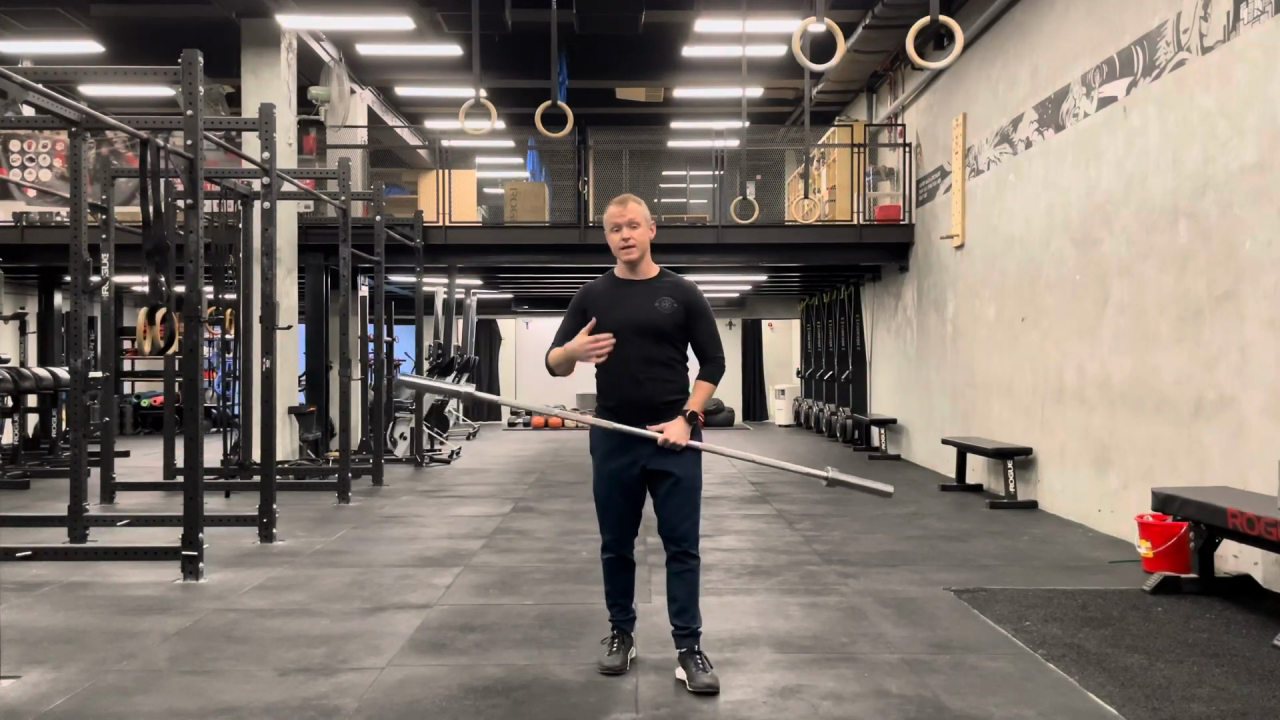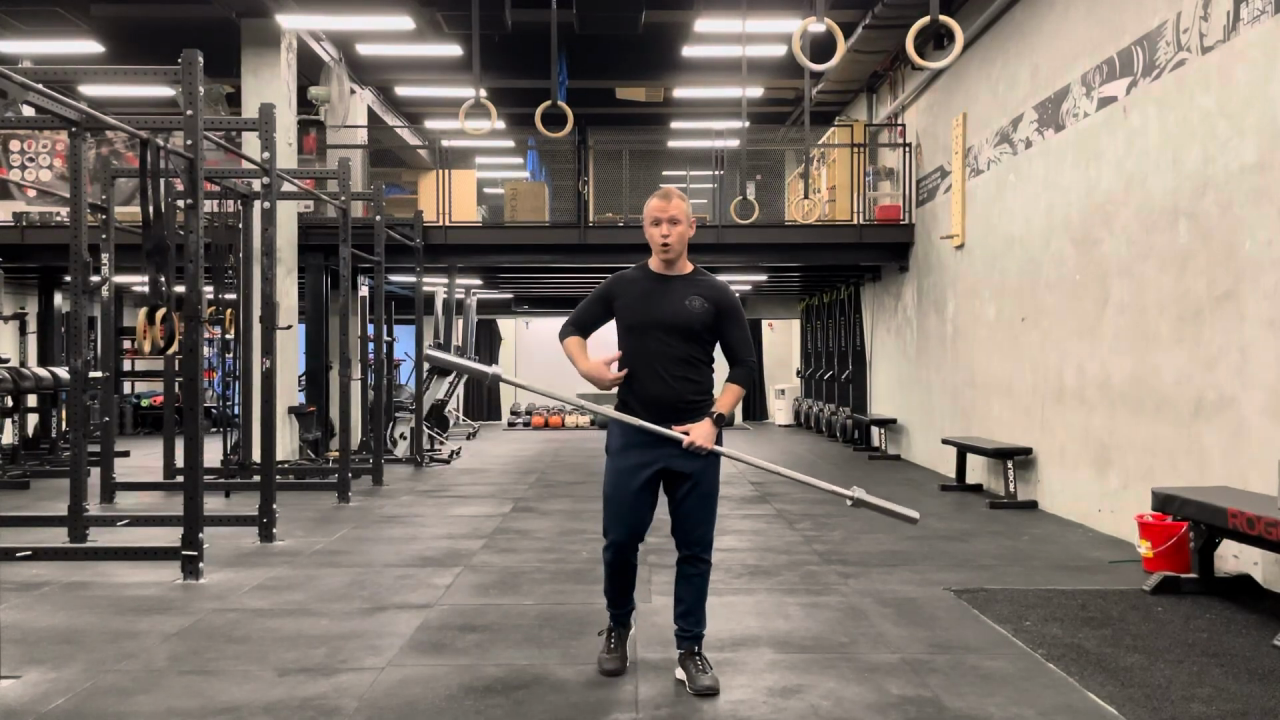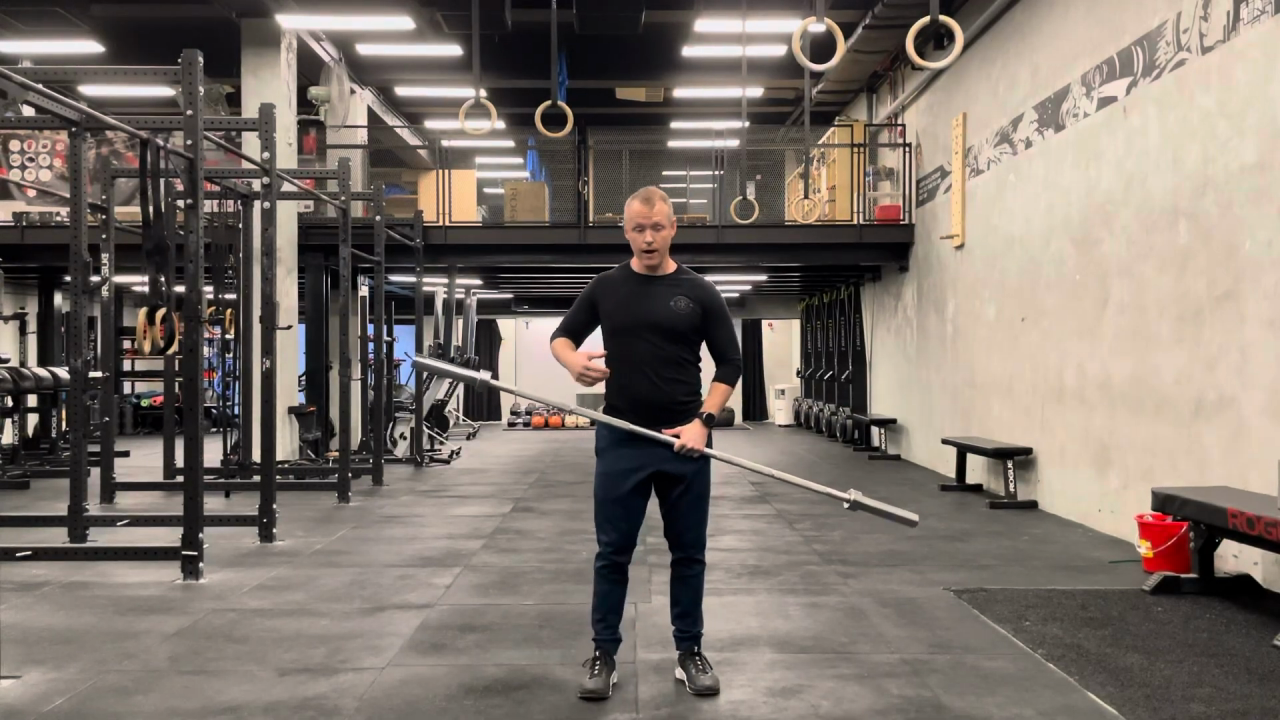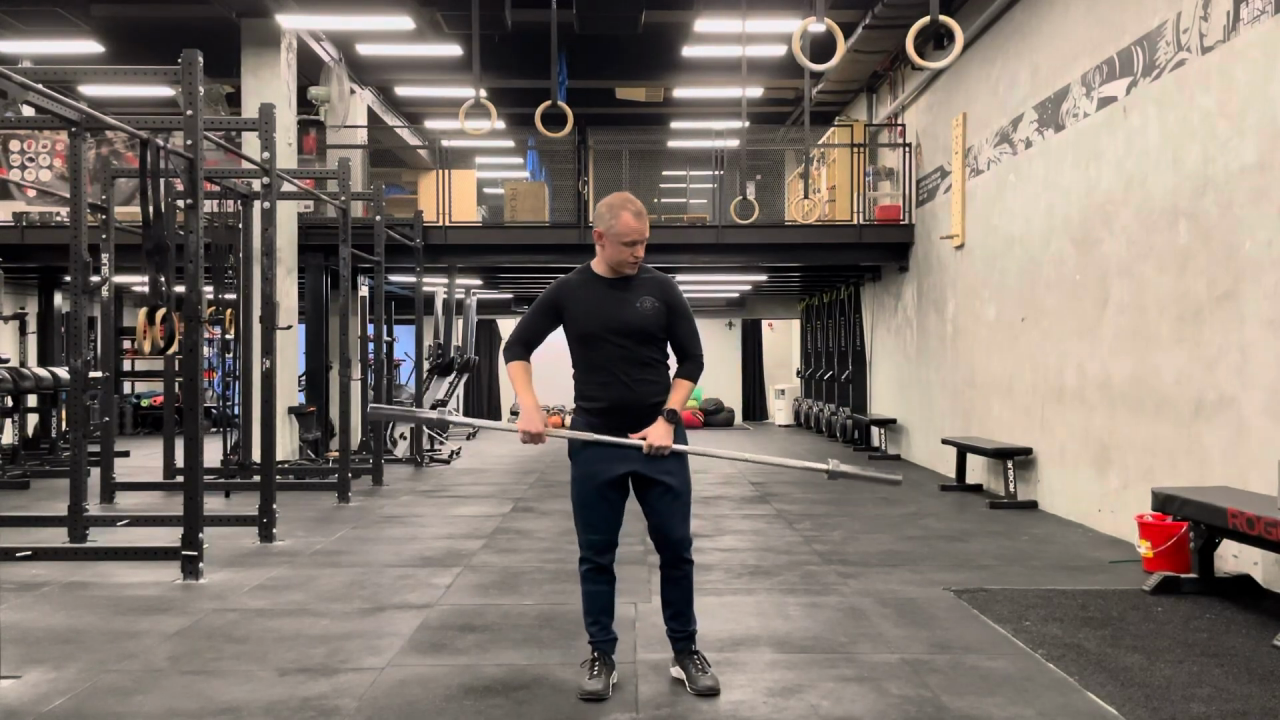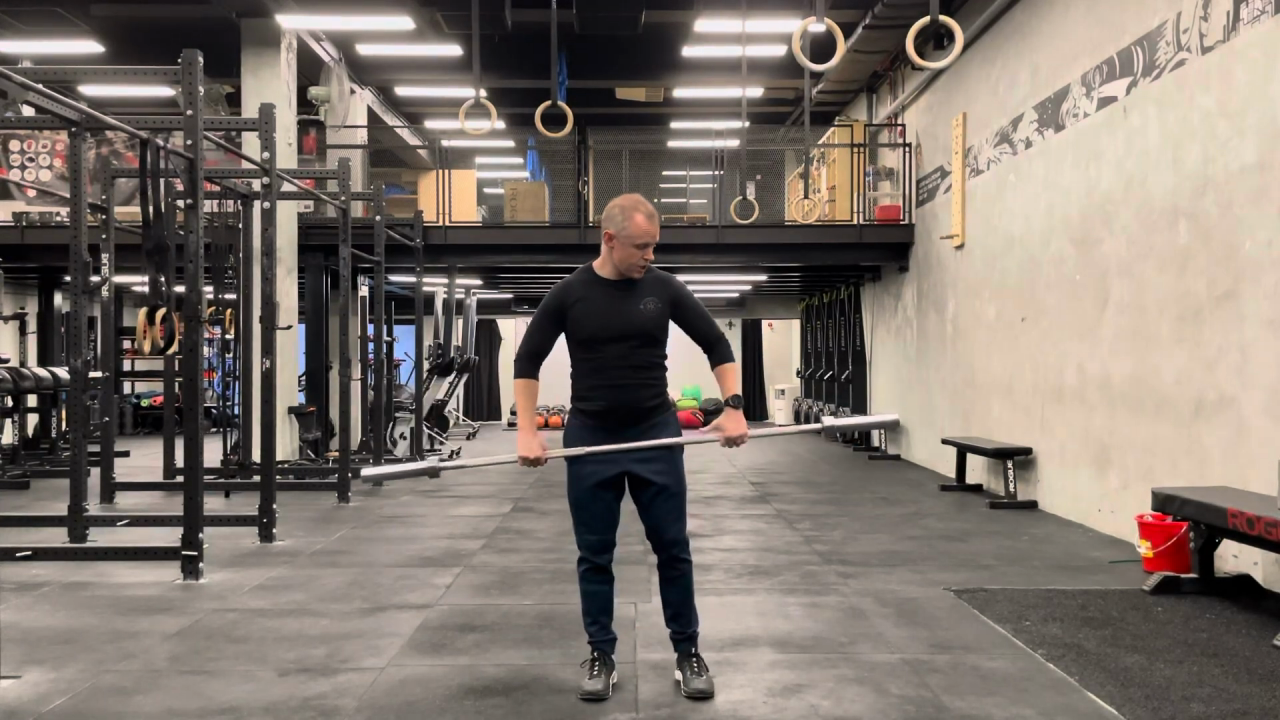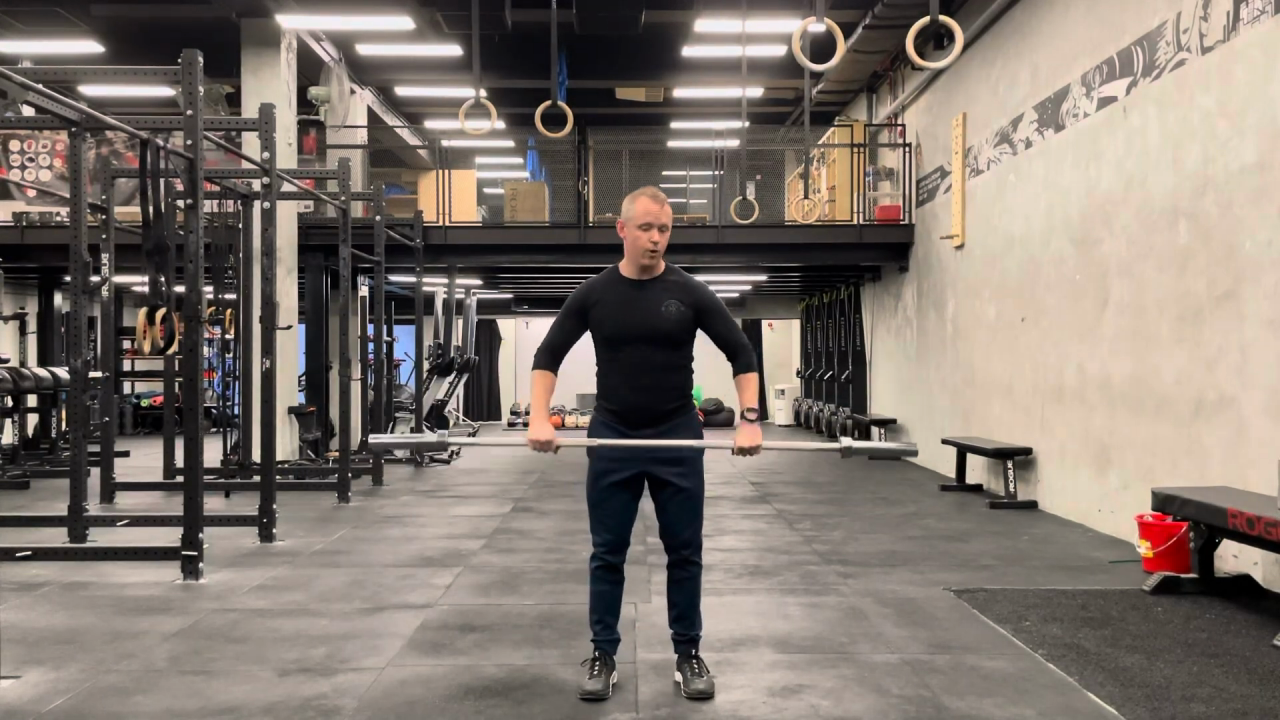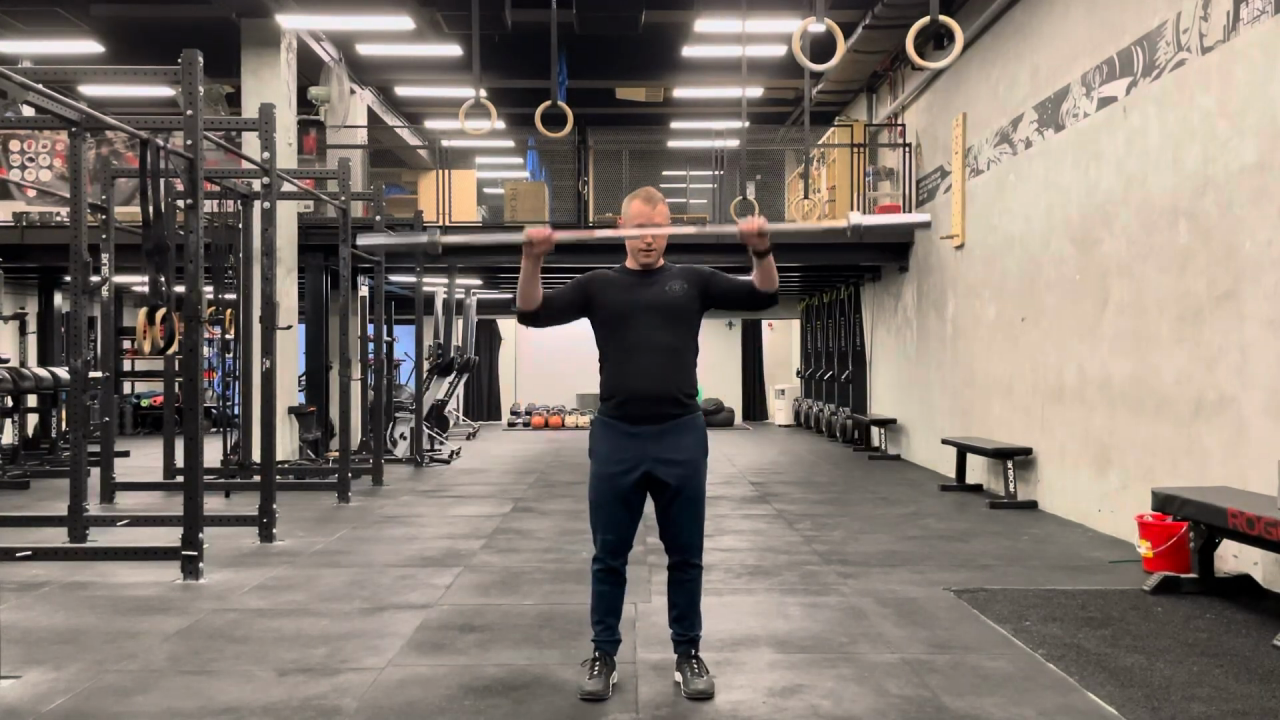
dt=0.4s
person 1, frame 1
left shoulder: (683, 293)
right shoulder: (592, 296)
left elbow: (713, 362)
right elbow: (554, 361)
left wrist: (687, 418)
right wrist: (572, 351)
left hip: (674, 437)
right hip: (613, 437)
left knee: (682, 545)
right knee: (616, 544)
left ankle: (688, 648)
right ankle: (621, 633)
person 1, frame 2
left shoulder: (715, 294)
right shoulder: (622, 286)
left elbow: (744, 365)
right elbow: (571, 330)
left wrist: (714, 419)
right wrist: (586, 367)
left hip: (694, 438)
right hip: (631, 435)
left knee: (695, 550)
right knee: (620, 542)
left ankle: (690, 650)
right ankle: (618, 626)
person 1, frame 3
left shoulder: (699, 292)
right shoulder: (605, 288)
left elbow: (730, 364)
right elbow: (562, 335)
left wrist: (703, 420)
right wrist: (572, 360)
left hip: (685, 440)
right hip: (620, 438)
left knee: (688, 552)
right knee: (612, 551)
left ankle: (688, 651)
right ankle: (603, 654)
person 1, frame 4
left shoulder: (661, 288)
right shoulder: (567, 292)
left elbow: (691, 359)
right elbow: (517, 346)
left wrist: (669, 418)
right wrist: (528, 405)
left hip: (658, 438)
right hip: (594, 440)
left knee: (675, 549)
right knee: (596, 555)
left ankle: (685, 650)
right ankle: (601, 655)
person 1, frame 5
left shoulder: (664, 288)
right shoulder: (569, 294)
left elbow: (717, 343)
right elbow: (527, 361)
left wrist: (733, 405)
right wrist: (527, 431)
left hip: (656, 434)
right hip: (591, 437)
left knee: (673, 548)
right knee: (595, 555)
left ankle: (687, 653)
right ankle: (601, 655)
person 1, frame 6
left shoulder: (689, 292)
right shoulder: (593, 294)
left elbow: (740, 352)
right elbow: (548, 355)
left wrist: (749, 418)
right wrist: (540, 417)
left hip: (678, 436)
right hip: (612, 437)
left knee: (684, 551)
right knee: (607, 553)
left ankle: (688, 654)
right ankle: (603, 655)
person 1, frame 7
left shoulder: (692, 281)
right shoulder: (598, 285)
left elbow: (763, 297)
right elbow: (532, 314)
left wrist: (761, 250)
right wrist: (531, 261)
left hip: (681, 434)
right hip: (616, 436)
left knee: (685, 555)
right knee: (609, 555)
left ankle: (688, 654)
right ankle: (603, 656)
